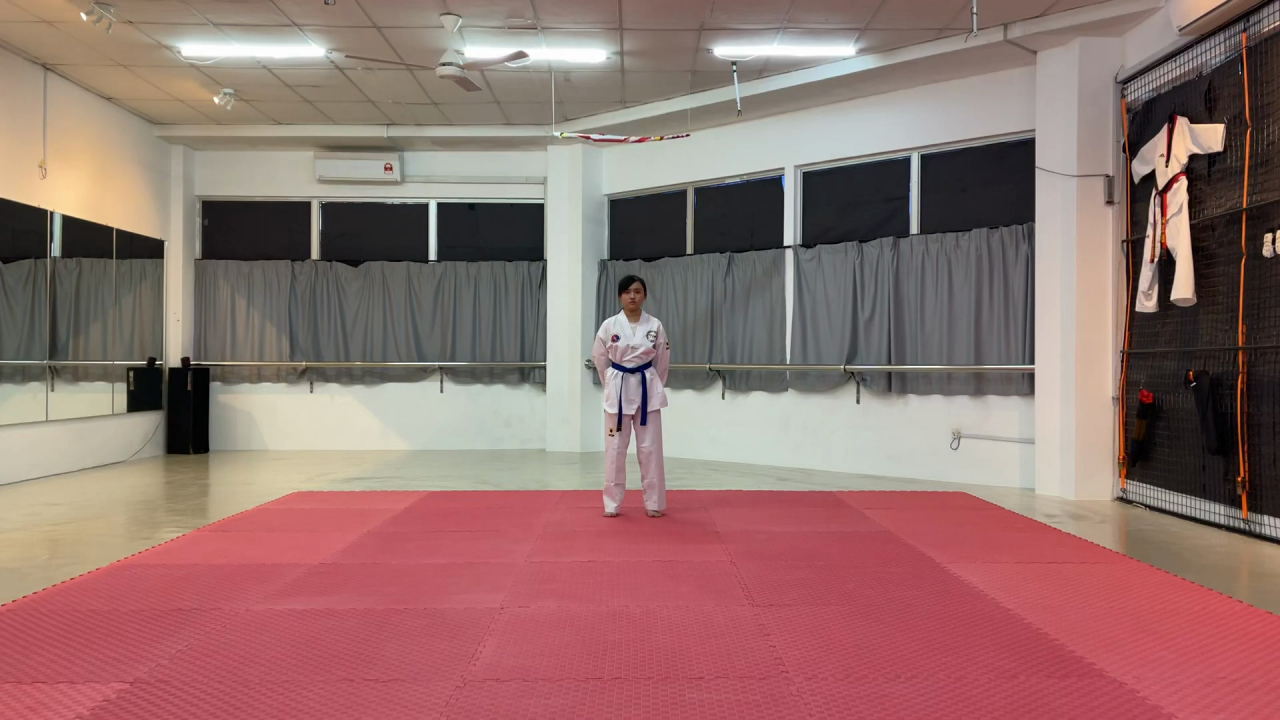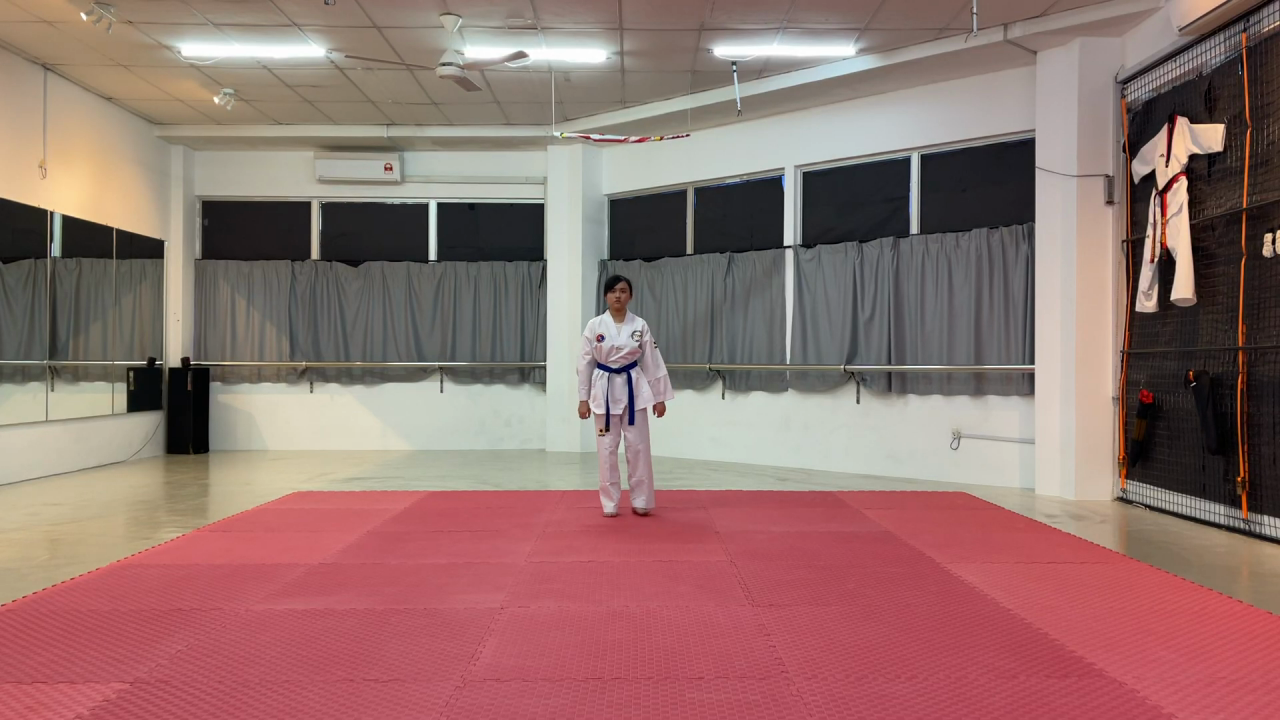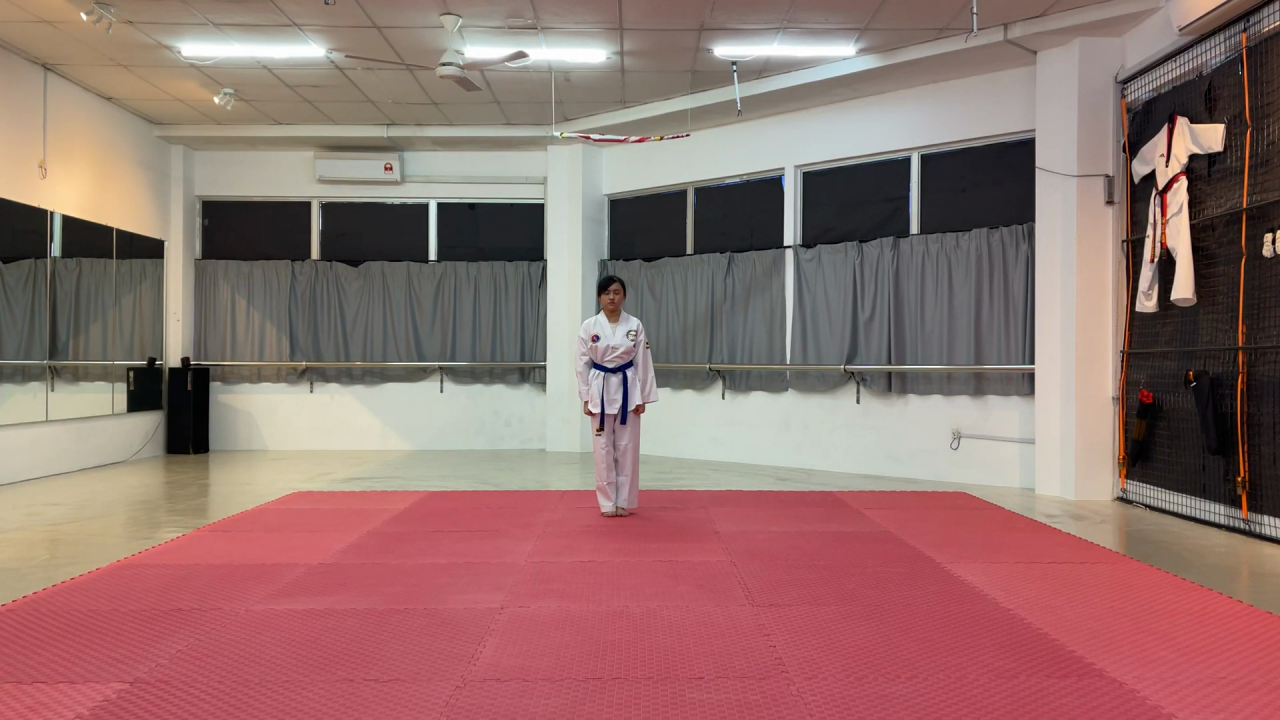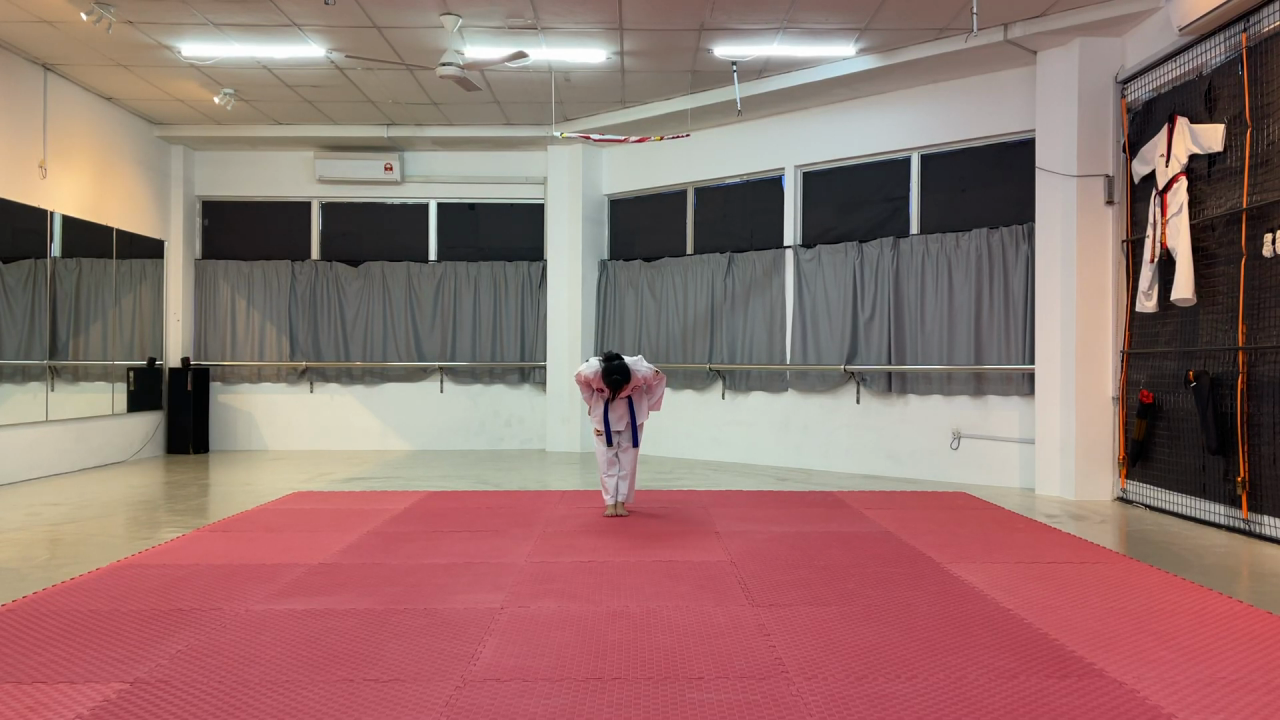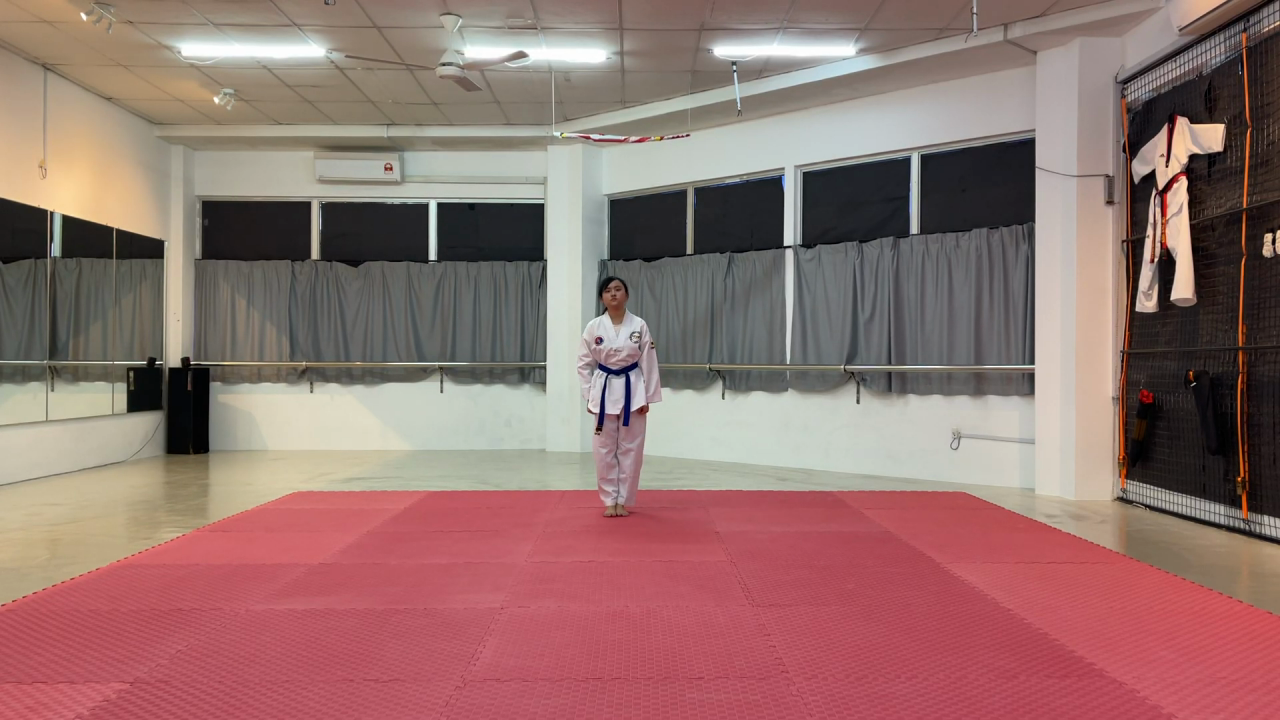
dt=1s
person 1, frame 1
left shoulder: (655, 326)
right shoulder: (609, 326)
left elbow: (662, 363)
right elbow: (600, 360)
left wrist: (651, 386)
right wrist: (614, 385)
left hip: (647, 389)
right hip: (618, 390)
left knee: (650, 447)
right knee: (615, 447)
left ankle: (654, 503)
right ankle: (612, 503)
person 1, frame 2
left shoulder: (640, 326)
right shoulder: (594, 325)
left elbow: (652, 362)
right elbow: (585, 363)
left wrist: (659, 397)
right wrist: (583, 398)
left hip: (633, 388)
right hip: (604, 389)
left knee: (638, 446)
right knee: (607, 448)
left ankle: (641, 501)
right ankle: (610, 503)
person 1, frame 3
left shoulder: (635, 326)
right shoulder: (589, 326)
left elbow: (643, 363)
right elbow: (582, 363)
left wrist: (643, 398)
right wrist: (585, 398)
left hip: (628, 390)
right hip: (600, 390)
left knee: (627, 447)
right knee: (603, 447)
left ankle: (624, 502)
right ankle: (608, 502)
person 1, frame 4
left shoulder: (642, 371)
right shoulder: (590, 371)
left elbow: (659, 379)
right elbow: (580, 380)
left wrist: (647, 405)
right wrist: (592, 404)
left hip: (632, 406)
right hip: (603, 408)
left knee: (628, 450)
right knee: (606, 451)
left ankle: (621, 501)
right ankle: (610, 501)
person 1, frame 5
left shoulder: (639, 325)
right shoulder: (593, 327)
left elbow: (649, 363)
right elbow: (584, 364)
left wrist: (647, 397)
right wrist: (589, 396)
left hip: (632, 391)
right hip: (604, 391)
left knee: (631, 448)
right knee: (604, 449)
left ankle: (623, 501)
right ankle: (609, 500)
